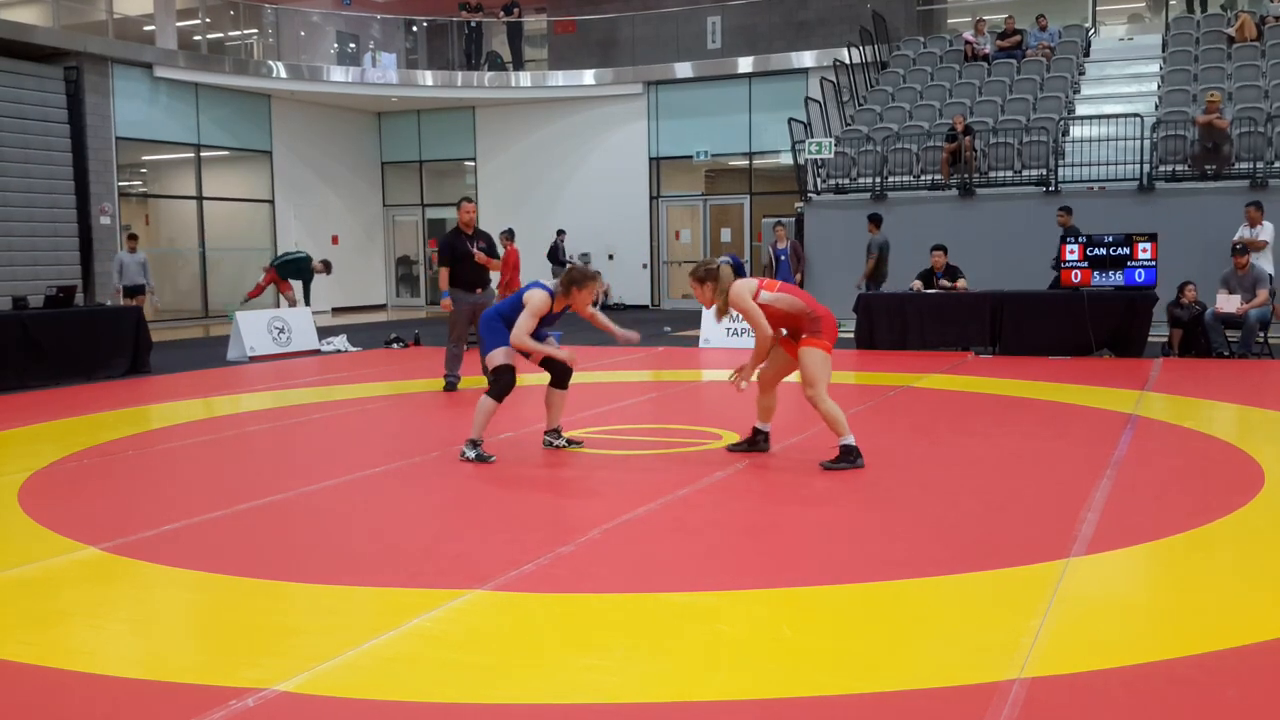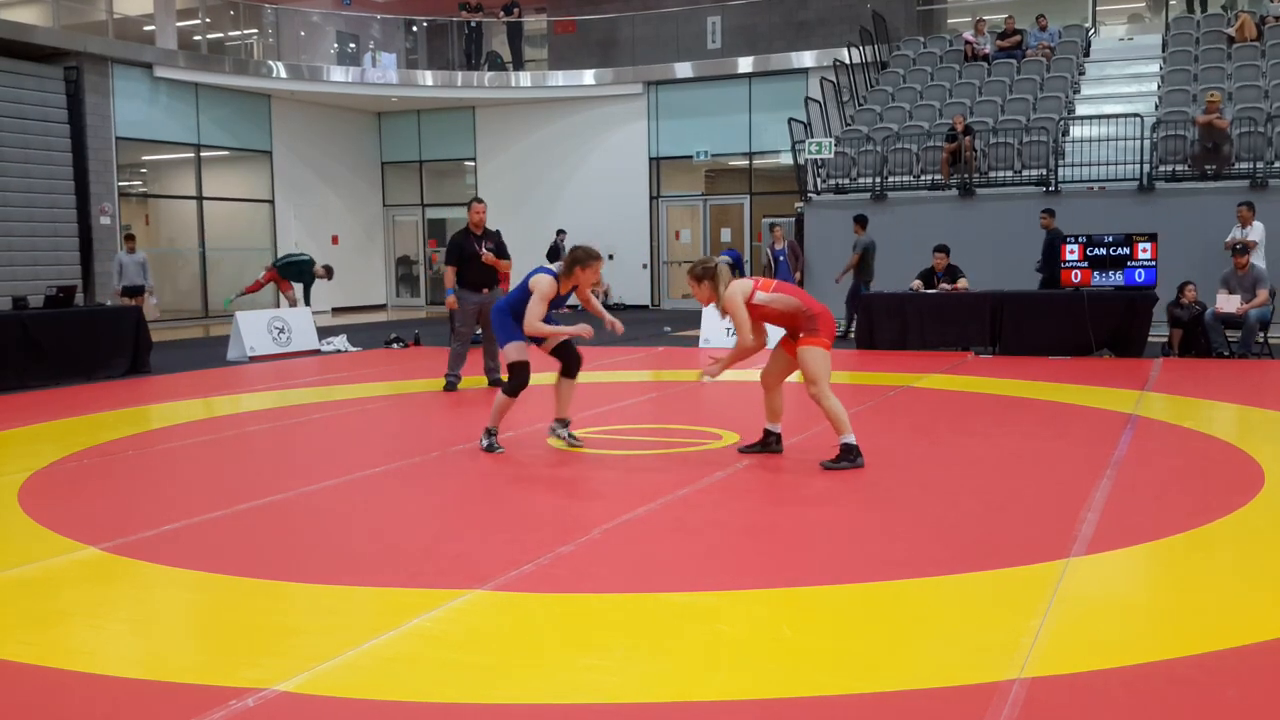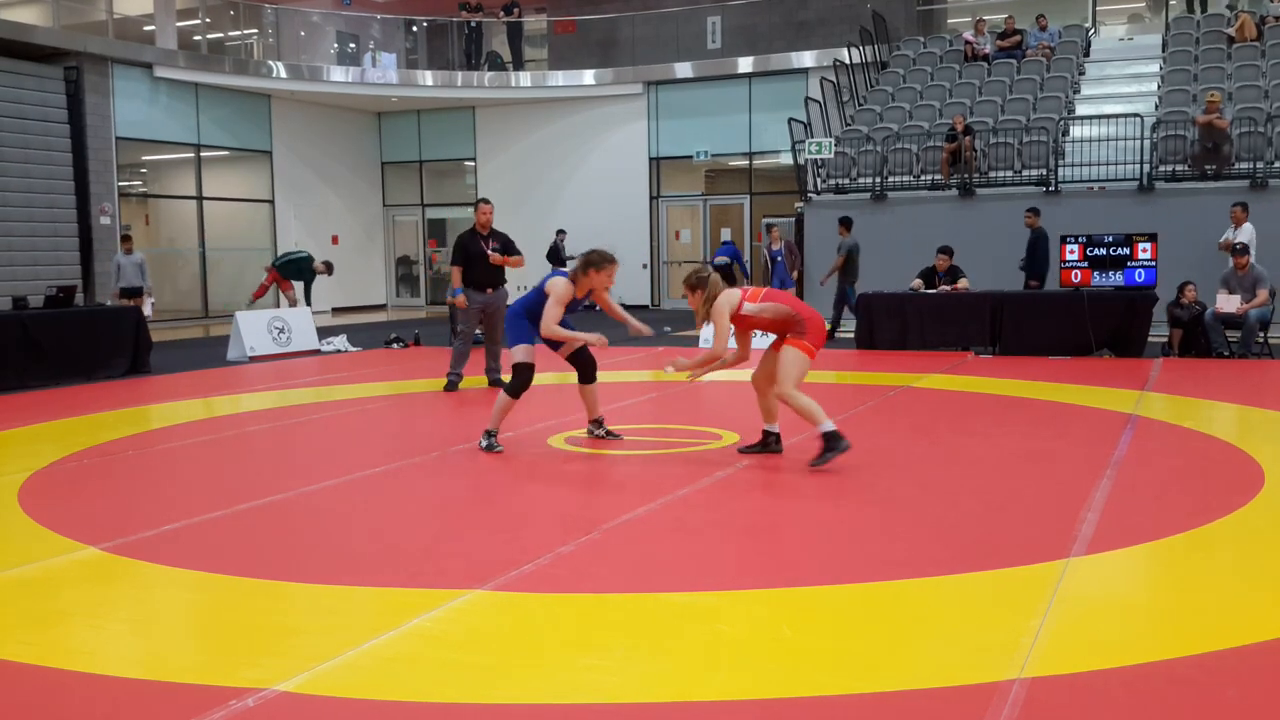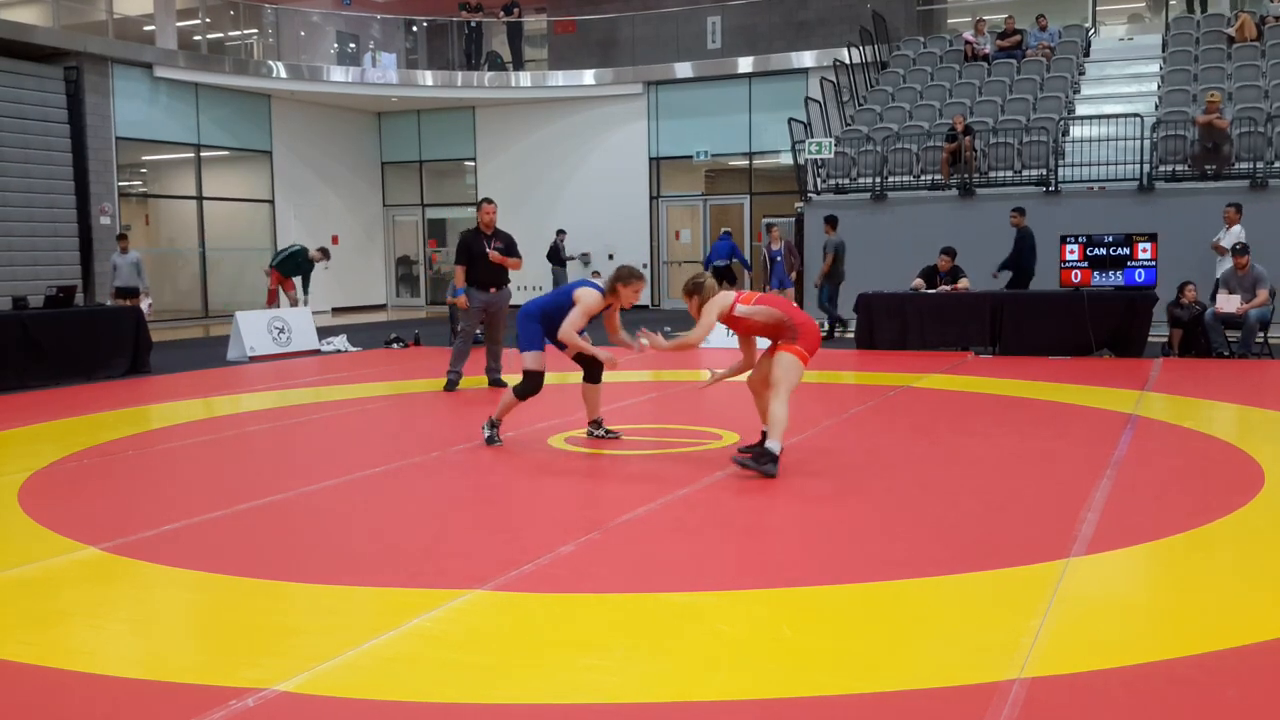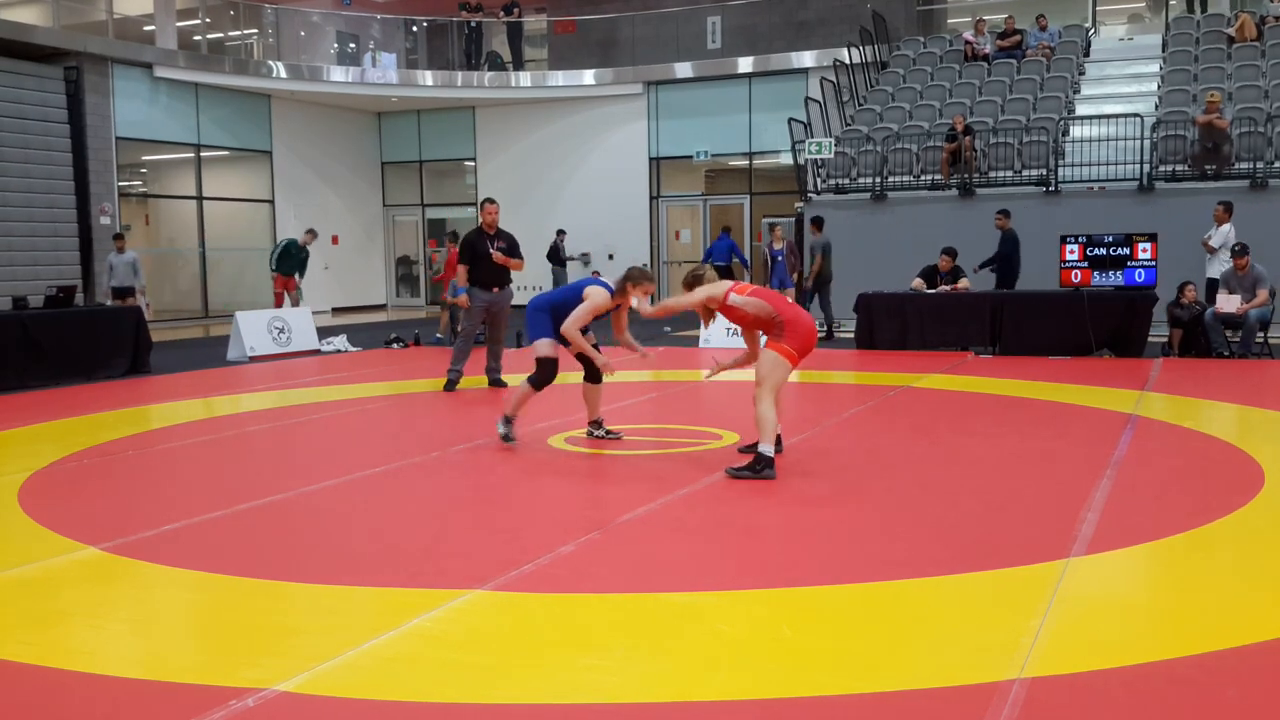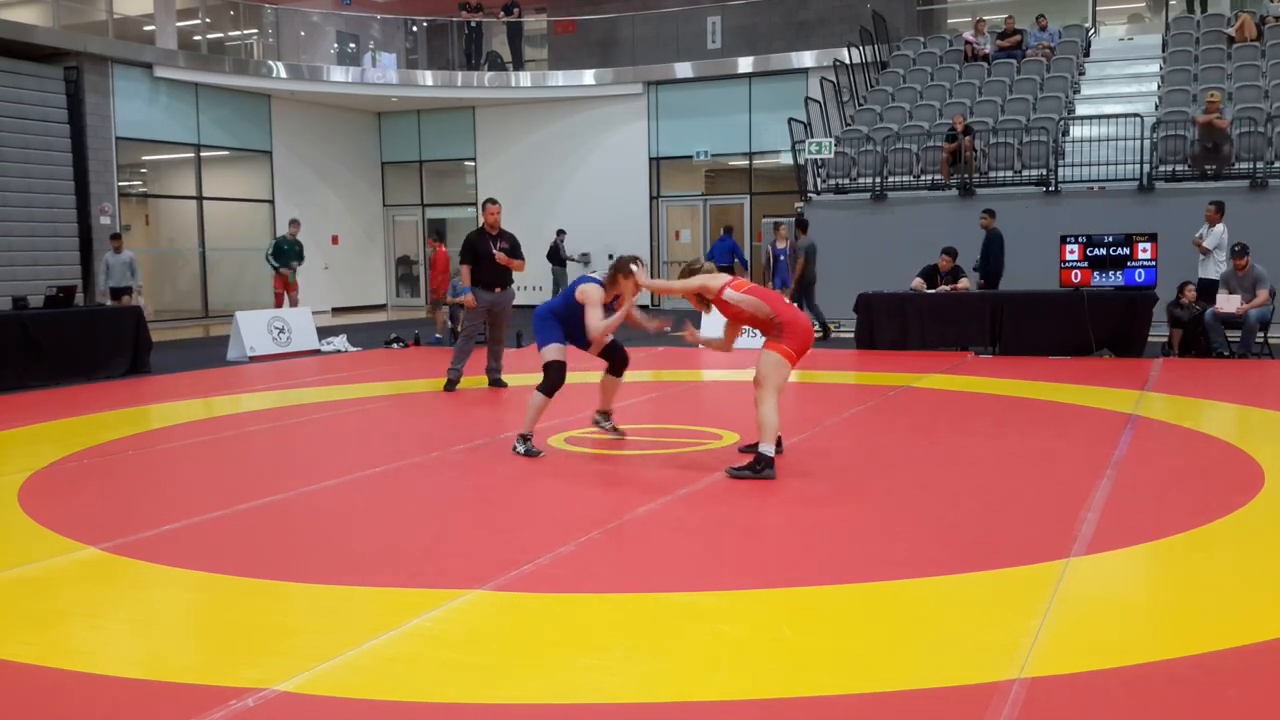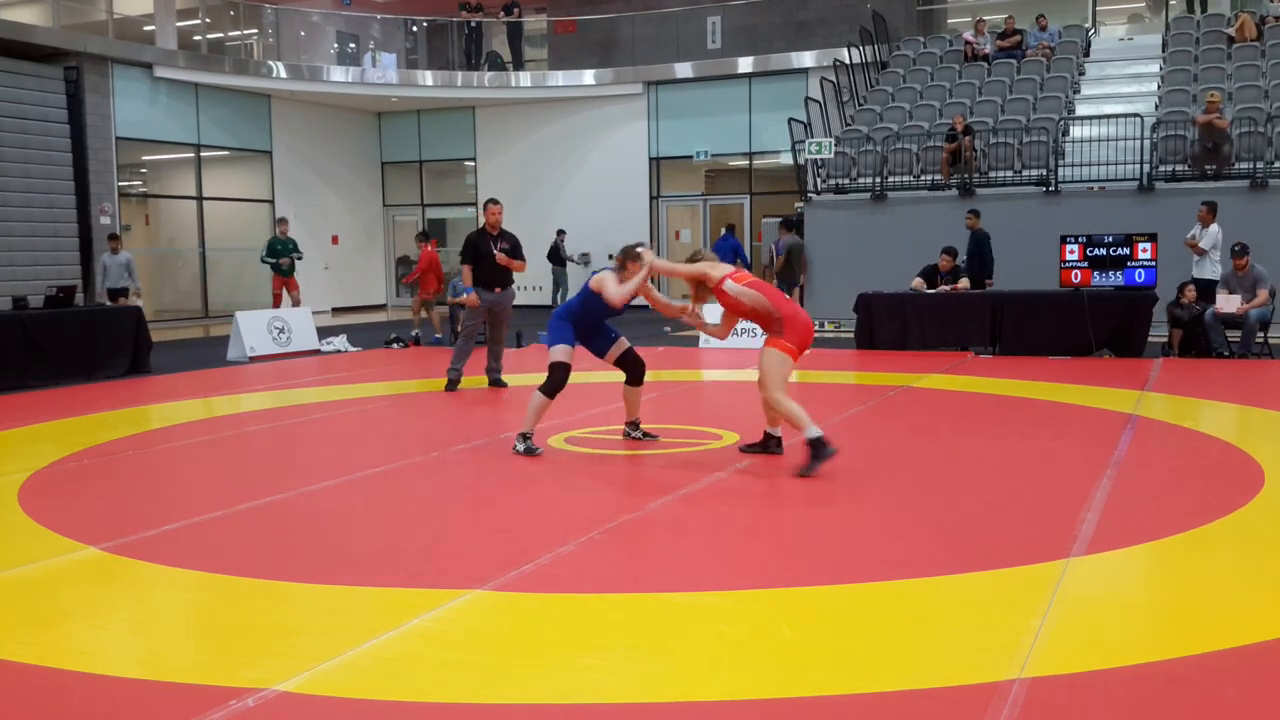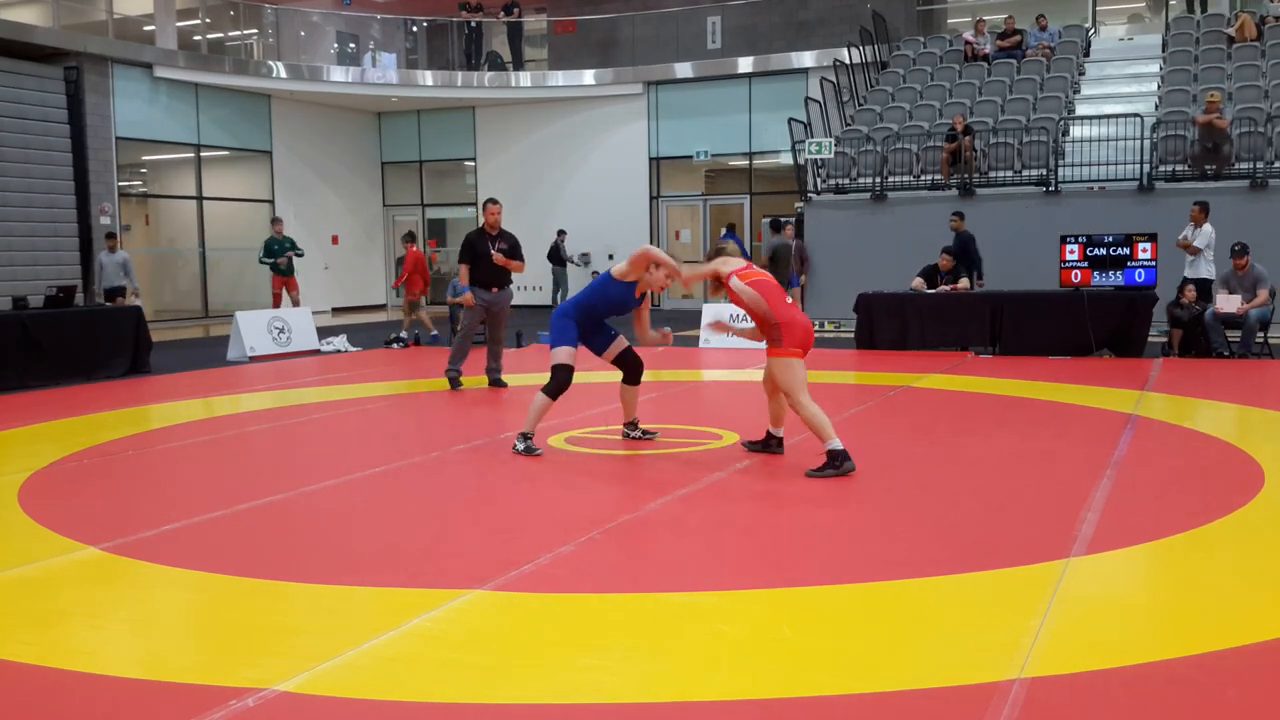
dt=0.2s
person 1, frame 1
left shoulder: (736, 292)
right shoulder: (743, 293)
left elbow: (765, 333)
right elbow: (774, 336)
left wrist: (750, 367)
right wrist: (751, 366)
left hip: (817, 324)
right hip: (802, 328)
left knee: (814, 393)
right knee: (766, 379)
left ankle: (851, 452)
right ankle: (759, 437)
person 1, frame 2
left shoulder: (731, 293)
right shoulder: (741, 295)
left elbow: (745, 341)
right elbow: (759, 341)
left wrist: (721, 366)
right wrist: (726, 362)
left hip: (814, 322)
right hip: (801, 327)
left knee: (817, 390)
right knee: (769, 380)
left ankle: (851, 451)
right ankle: (771, 439)
person 1, frame 3
left shoulder: (721, 303)
right shoulder: (732, 304)
left elbow: (718, 351)
right elbow: (743, 353)
left wrist: (689, 364)
right wrist: (707, 368)
left hip: (806, 325)
right hip: (796, 327)
left knee: (784, 391)
right knee: (760, 381)
left ankle: (833, 438)
right ankle: (771, 438)
person 1, frame 4
left shoulder: (716, 303)
right shoulder: (731, 309)
left elbow: (693, 340)
right elbow: (749, 360)
left wrist: (664, 346)
right wrist: (721, 375)
left hip: (800, 331)
right hip: (796, 332)
left knee: (777, 395)
right knee: (756, 383)
left ankle: (768, 458)
right ankle: (769, 443)
person 1, frame 5
left shoulder: (712, 291)
right shoulder: (736, 301)
left elbow: (675, 304)
right elbow: (753, 354)
left wrist: (648, 311)
right wrist: (726, 366)
left hip: (791, 328)
right hip: (801, 327)
left knee: (763, 394)
right knee: (765, 387)
left ankle: (765, 461)
right ankle: (772, 440)
person 1, frame 6
left shoulder: (709, 281)
right shoulder: (732, 303)
left elbow: (667, 287)
right elbow: (726, 344)
left wrist: (643, 281)
right wrist: (698, 339)
left hip: (788, 329)
right hip: (797, 327)
left knee: (765, 394)
right knee: (763, 386)
left ankle: (765, 462)
right ankle: (771, 441)
person 1, frame 7
left shoulder: (711, 270)
right shoulder: (732, 299)
left elbow: (664, 267)
right elbow: (723, 332)
left wrist: (648, 262)
right wrist: (698, 324)
left hip: (788, 325)
right hip: (795, 323)
left knee: (772, 394)
right knee: (767, 385)
left ankle: (818, 445)
right ankle: (773, 439)
person 1, frame 8
left shoulder: (725, 264)
right shoulder: (752, 278)
left elbow: (687, 275)
right elbow: (761, 334)
right wrist: (728, 328)
left hip: (786, 330)
right hip: (798, 326)
left knee: (798, 399)
right knee: (771, 385)
left ankle: (839, 456)
right ankle: (774, 440)
person 2, frame 1
left shoulder: (569, 295)
right shoulder: (541, 298)
left elbow: (591, 314)
right elbow: (517, 339)
left wrist: (617, 331)
right wrist: (554, 351)
left hip: (521, 327)
right hip: (495, 324)
left knee: (562, 370)
right knee: (504, 381)
left ankle: (552, 434)
right ankle: (472, 445)
person 2, frame 2
left shoulder: (574, 278)
right shoulder: (547, 282)
left elbow: (587, 299)
right elbow: (529, 328)
left wrist: (606, 316)
right wrist: (570, 330)
left hip: (535, 316)
right hip: (508, 316)
left knee: (572, 359)
right knee: (520, 376)
left ankle: (560, 423)
right ankle: (490, 432)
person 2, frame 3
left shoulder: (592, 284)
right shoulder: (563, 285)
left elbow: (609, 305)
right elbow: (547, 330)
left wrist: (633, 323)
right wrist: (586, 337)
left hip: (549, 318)
right hip: (521, 318)
left knee: (587, 365)
right knee: (523, 377)
left ankle: (596, 424)
right ankle: (490, 434)
person 2, frame 4
left shoulder: (612, 299)
right shoulder: (594, 297)
left elbow: (615, 334)
right elbow: (565, 334)
left wrist: (635, 345)
right wrist: (597, 352)
left hip: (555, 321)
right hip: (533, 318)
left knee: (594, 366)
right knee: (533, 383)
left ankle: (594, 425)
right ankle: (493, 423)
person 2, frame 5
left shoulder: (622, 299)
right shoulder: (602, 296)
left elbow: (621, 334)
right elbow: (567, 329)
left wrist: (639, 349)
right wrist: (596, 356)
left hip: (564, 316)
right hip: (541, 311)
left knee: (596, 366)
right knee: (547, 372)
left ankle: (595, 425)
right ankle: (507, 419)
person 2, frame 6
left shoulder: (619, 289)
right shoulder: (595, 291)
left elbow: (629, 311)
right elbow: (596, 333)
left wrist: (649, 324)
right wrist: (625, 309)
left hip: (574, 322)
right hip: (549, 320)
left knee: (619, 358)
right knee: (555, 377)
left ankle: (603, 415)
right ankle: (523, 439)
person 2, frame 7
left shoulder: (637, 282)
right shoulder: (607, 277)
left elbow: (666, 308)
right elbow: (617, 300)
left wrist: (684, 308)
right wrist: (643, 273)
left hip: (593, 326)
right hip: (565, 322)
left knee: (636, 367)
right knee: (558, 378)
left ankle: (632, 427)
right ankle: (523, 438)
person 2, frame 8
left shoulder: (643, 296)
right shoulder: (628, 272)
left elbow: (644, 337)
right elbow: (646, 251)
left wrist: (663, 337)
right wrist: (675, 267)
left hip: (593, 325)
right hip: (568, 319)
left knee: (634, 366)
right knee: (561, 379)
left ankle: (630, 426)
right ankle: (523, 437)
person 3, frame 1
left shoulder: (485, 237)
right shoulder: (449, 239)
left elbow: (498, 265)
right elbow: (443, 269)
left wrist: (486, 260)
right wrist: (445, 295)
left hip: (485, 293)
right hip: (460, 295)
right knee: (456, 338)
right ankle: (451, 377)
person 3, frame 2
left shoulder: (495, 238)
right shoulder: (458, 239)
left elbow: (507, 266)
right elbow: (450, 268)
left wrist: (494, 261)
right wrist: (449, 293)
left hip: (492, 294)
right hip: (467, 295)
left knee: (492, 337)
right knee: (461, 337)
left ankle: (493, 375)
right ankle: (452, 377)
person 3, frame 3
left shoulder: (501, 238)
right shoulder: (464, 239)
left elbow: (520, 261)
right elbow: (456, 268)
left wrist: (503, 260)
right wrist: (457, 292)
left hip: (497, 294)
right hip: (472, 294)
left knee: (495, 337)
right knee: (463, 336)
left ankle: (494, 375)
right ankle: (454, 376)
person 3, frame 4
left shoulder: (505, 238)
right shoulder: (468, 238)
left elbow: (518, 264)
right elbow: (460, 268)
left wrist: (502, 259)
right wrist: (459, 292)
left hip: (500, 293)
right hip: (475, 293)
left knee: (496, 337)
right knee: (465, 334)
left ankle: (494, 375)
right ankle: (453, 376)
person 3, frame 5
left shoulder: (508, 238)
right shoulder: (471, 238)
left elbow: (520, 265)
right elbow: (462, 267)
left wrist: (505, 260)
right wrist: (461, 291)
left hip: (502, 293)
right hip: (477, 293)
left knee: (497, 337)
right knee: (466, 333)
left ankle: (494, 374)
right ankle: (453, 375)
person 3, frame 6
left shoulder: (510, 238)
right shoulder: (473, 238)
left elbow: (521, 266)
right elbow: (465, 267)
left wrist: (507, 261)
right wrist: (467, 291)
left hip: (504, 294)
right hip: (480, 293)
left knee: (498, 337)
right knee: (468, 333)
left ankle: (494, 375)
right ankle: (454, 374)
person 3, frame 7
left shoulder: (511, 239)
right shoulder: (474, 238)
left elbow: (522, 266)
right elbow: (466, 267)
left wrist: (508, 261)
right wrist: (469, 291)
left hip: (504, 294)
right hip: (480, 293)
left knee: (498, 337)
right knee: (468, 333)
left ankle: (494, 375)
right ankle: (454, 374)
person 3, frame 8
left shoulder: (510, 239)
right shoulder: (472, 238)
left elbow: (520, 267)
right elbow: (464, 266)
left wrist: (505, 262)
right wrist: (466, 290)
left hip: (502, 293)
right hip: (478, 292)
left knee: (497, 337)
right knee: (465, 332)
left ankle: (494, 375)
right ankle: (453, 372)
